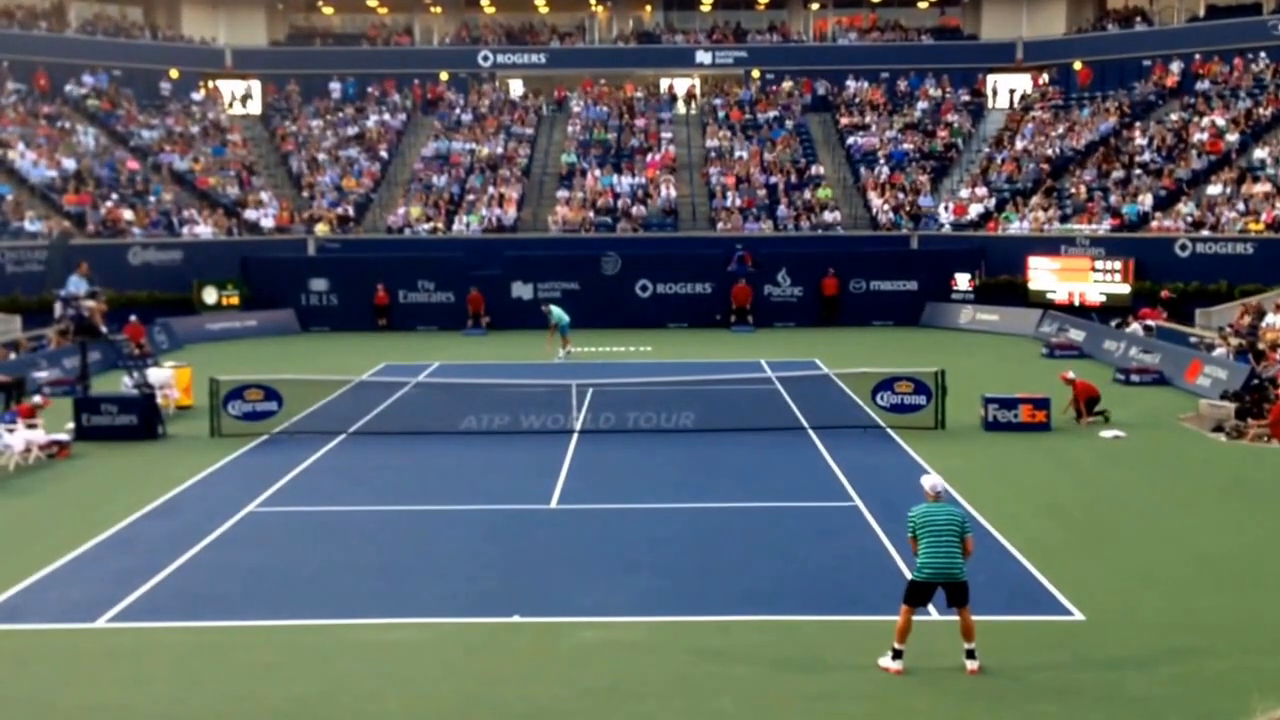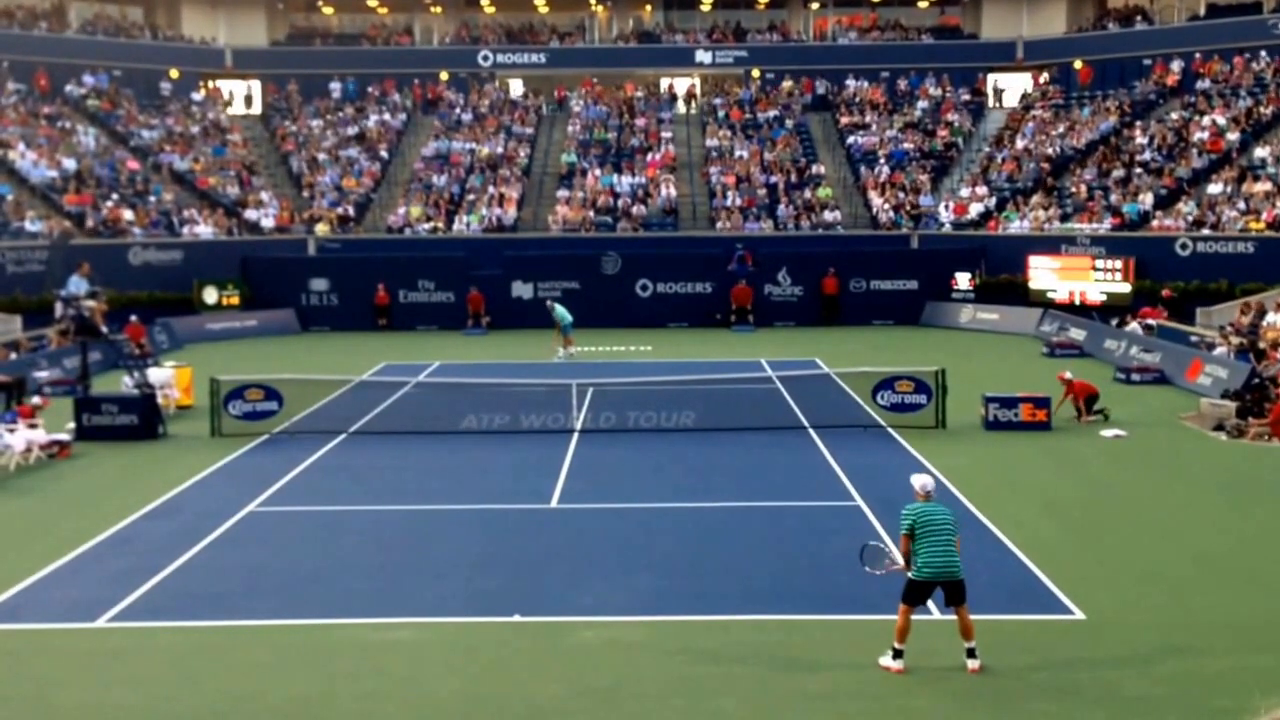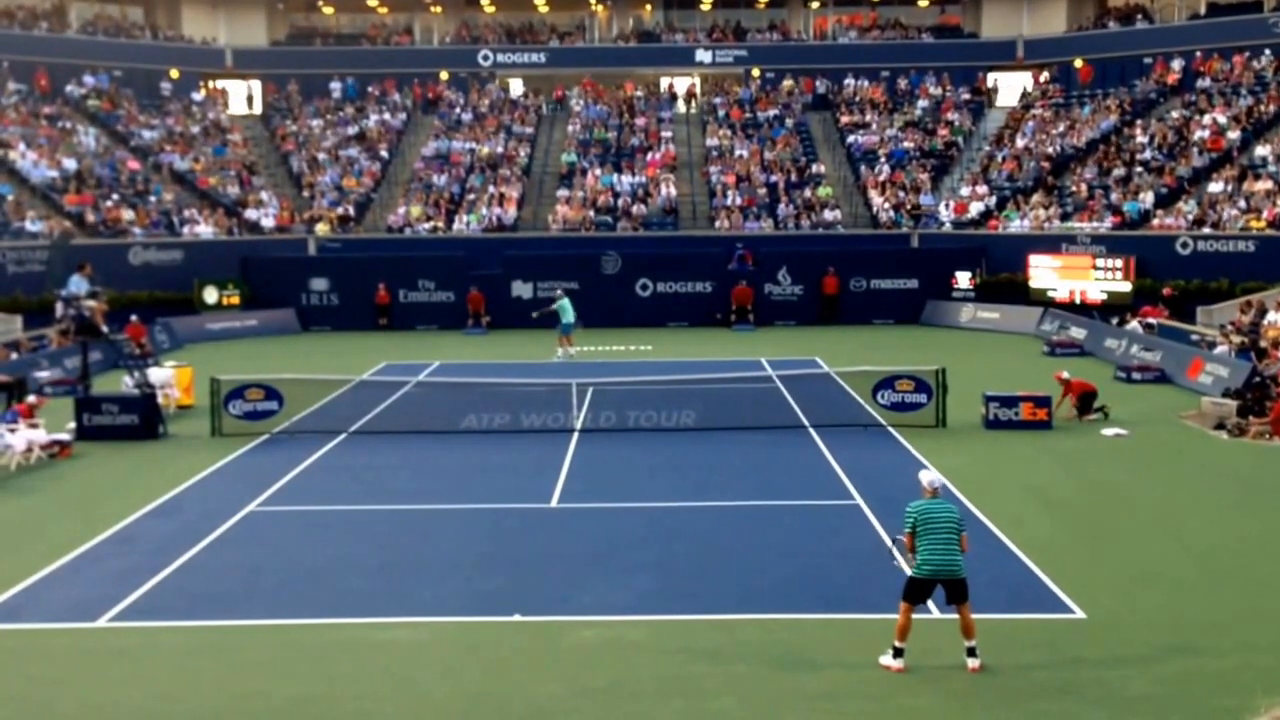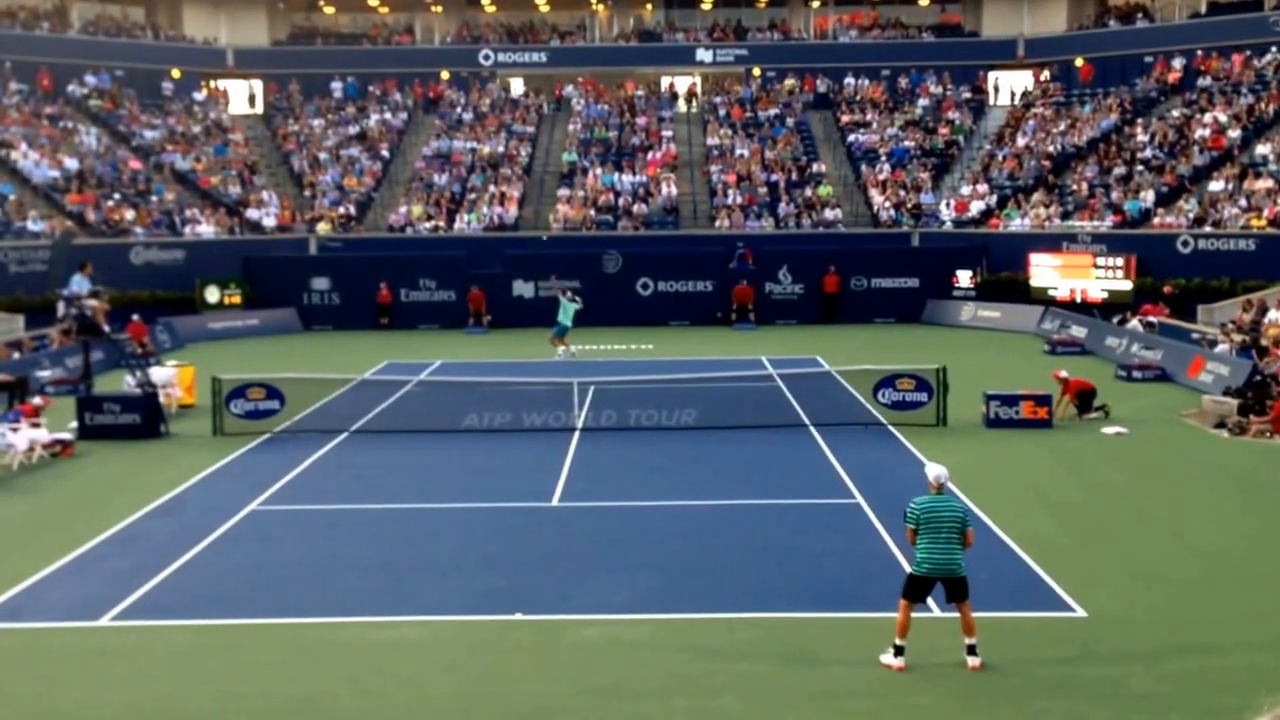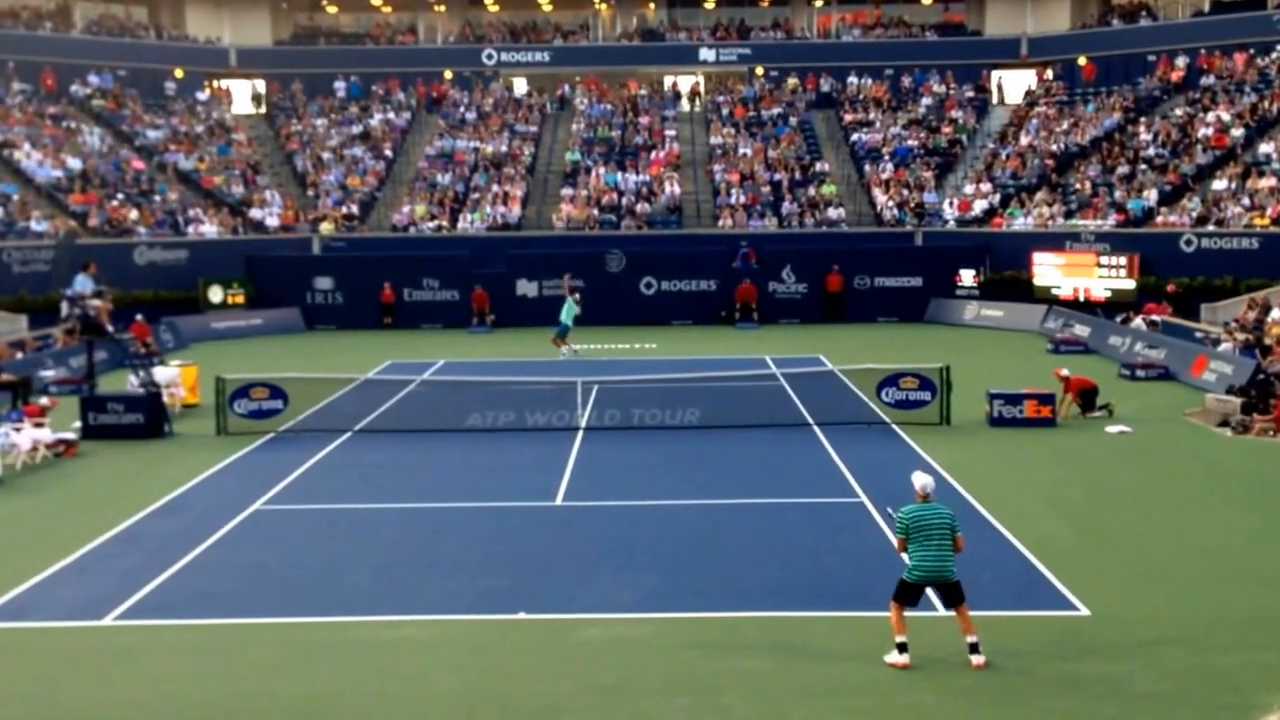
dt=0.4s
person 1, frame 1
left shoulder: (915, 512)
right shoulder: (958, 513)
left elbow: (915, 549)
right elbow: (969, 549)
left hip: (925, 572)
right hip: (955, 572)
left knee: (906, 611)
right knee: (964, 612)
left ankle: (896, 659)
right ankle: (971, 659)
person 1, frame 2
left shoulder: (910, 511)
right shoulder: (947, 512)
left elbow: (904, 548)
right elbow: (956, 548)
left wrist: (907, 564)
left hip: (924, 572)
right hip: (953, 570)
left knee: (904, 610)
right knee: (961, 611)
left ankle: (897, 658)
right ankle: (972, 658)
person 1, frame 3
left shoulder: (914, 508)
right shoulder: (954, 510)
left elbow: (909, 545)
right elbow: (964, 547)
left hip: (924, 569)
right hip: (954, 568)
left knee: (906, 609)
right knee: (964, 609)
left ankle: (897, 658)
right ankle: (972, 657)
person 1, frame 4
left shoulder: (917, 505)
right shoulder: (960, 507)
left elbow: (911, 539)
right elbow: (969, 541)
left hip: (924, 567)
right hip: (954, 567)
left knee: (905, 606)
right knee: (964, 607)
left ankle: (898, 656)
right ankle: (972, 655)
person 1, frame 5
left shoulder: (905, 514)
right shoulder: (947, 513)
left elbow: (901, 548)
right elbow: (959, 546)
left hip: (917, 573)
right hip: (946, 573)
left knee: (896, 607)
right knee: (961, 609)
left ankle: (901, 654)
right ankle: (976, 654)
